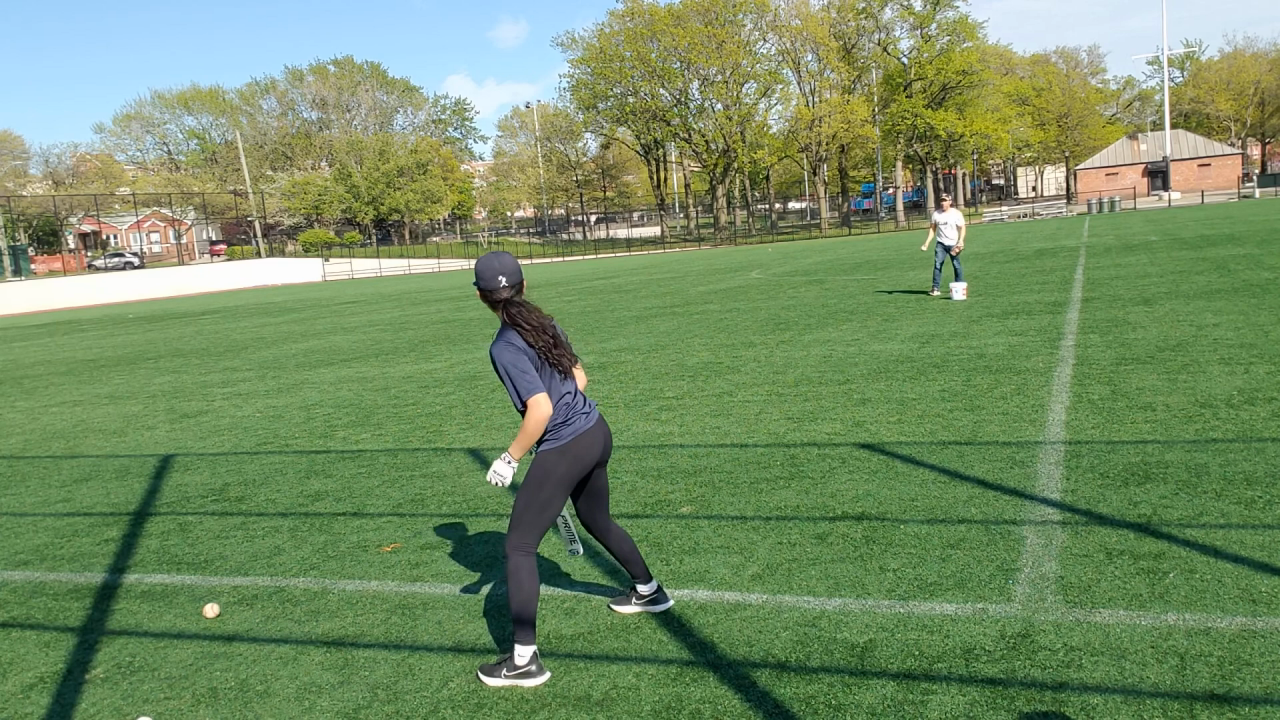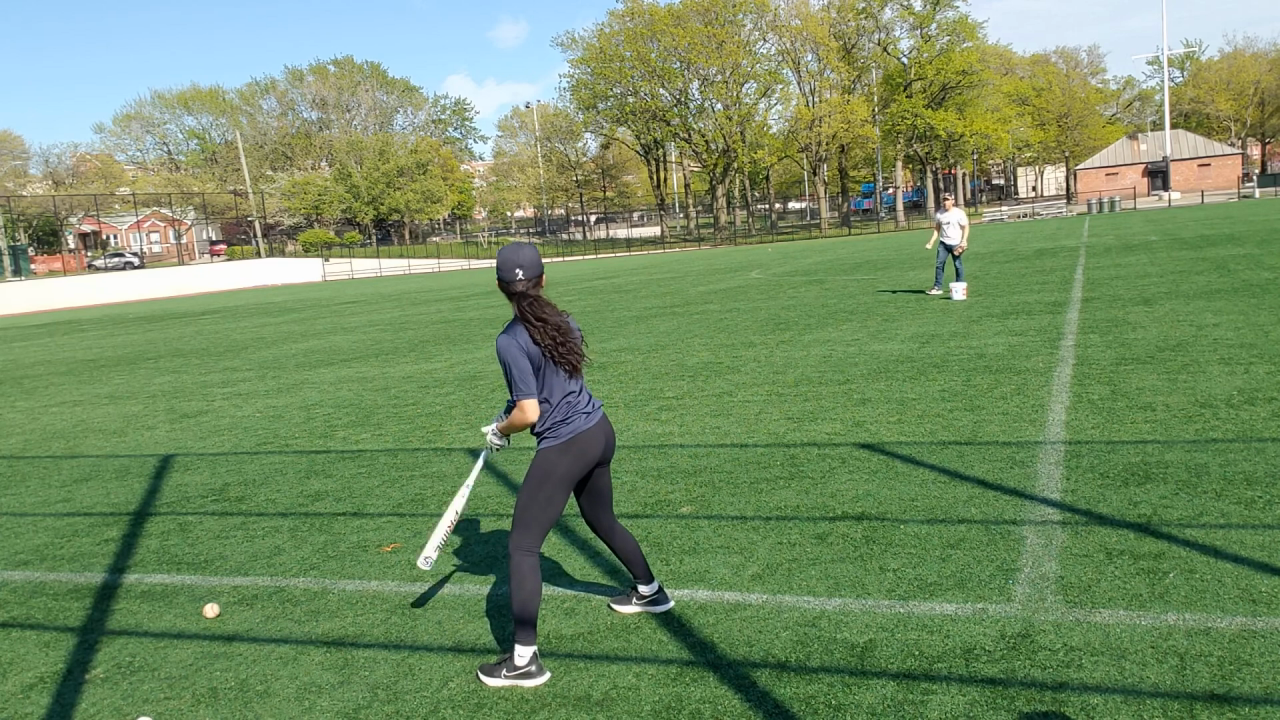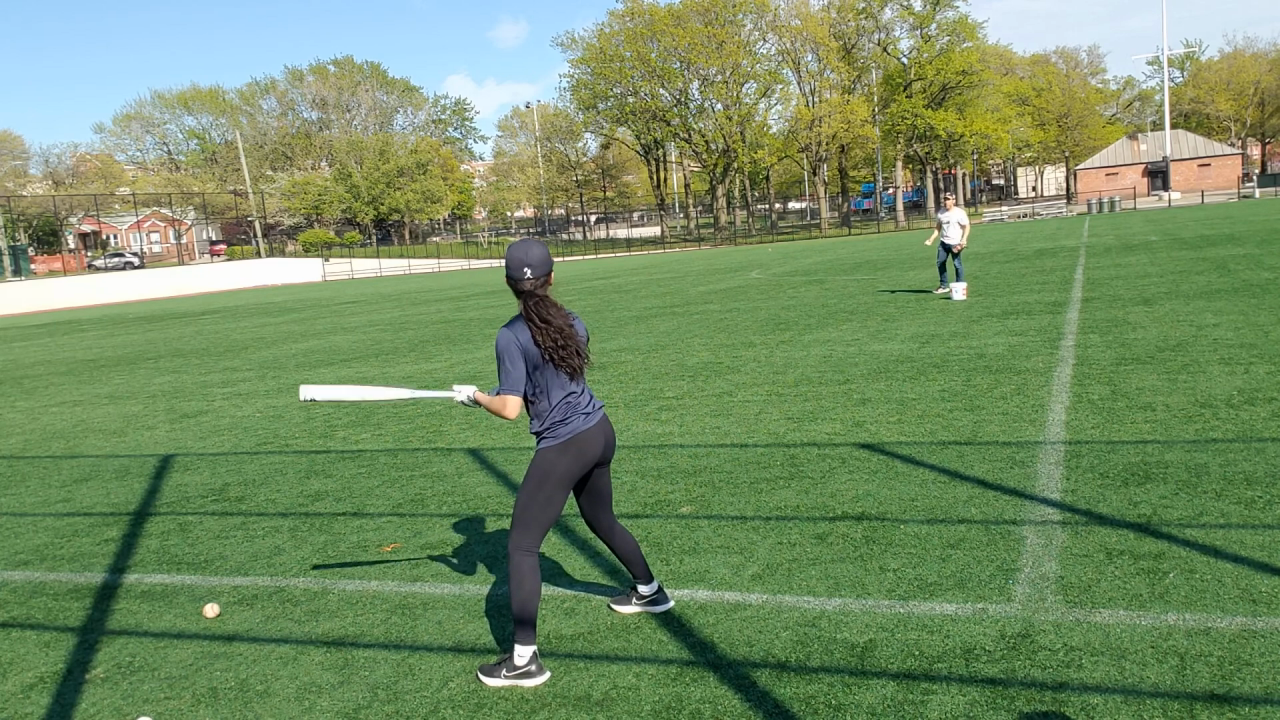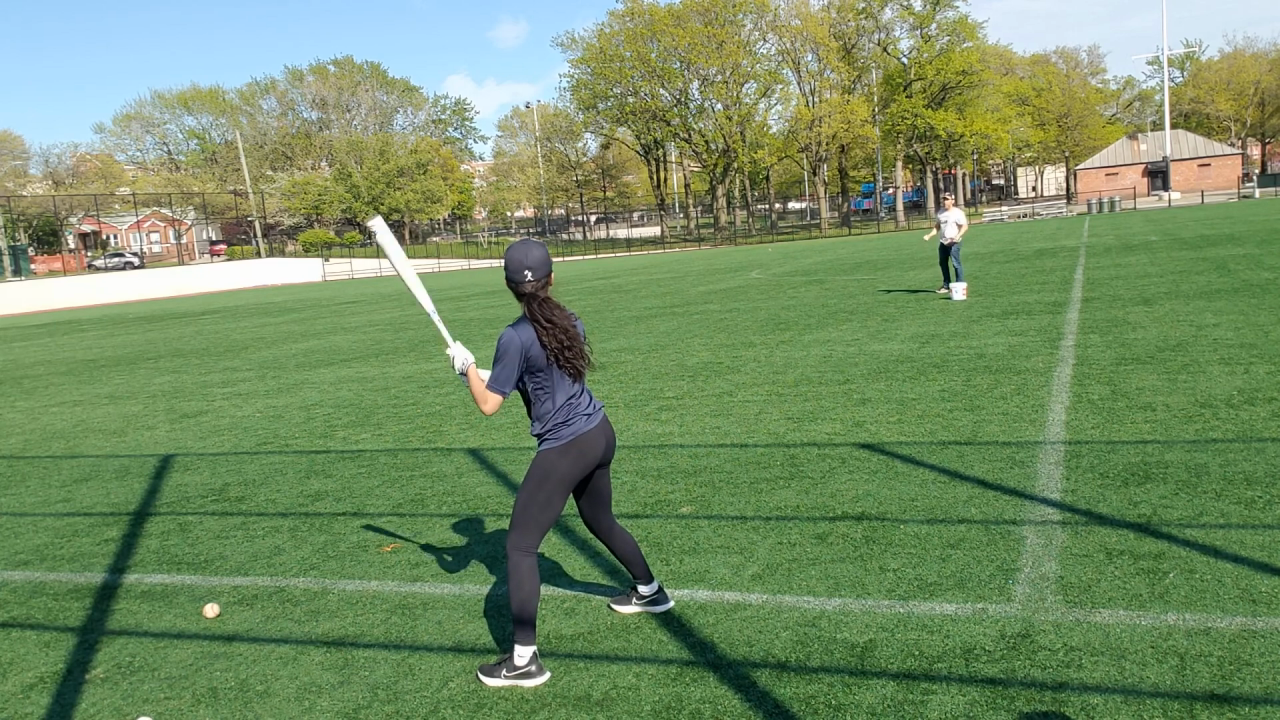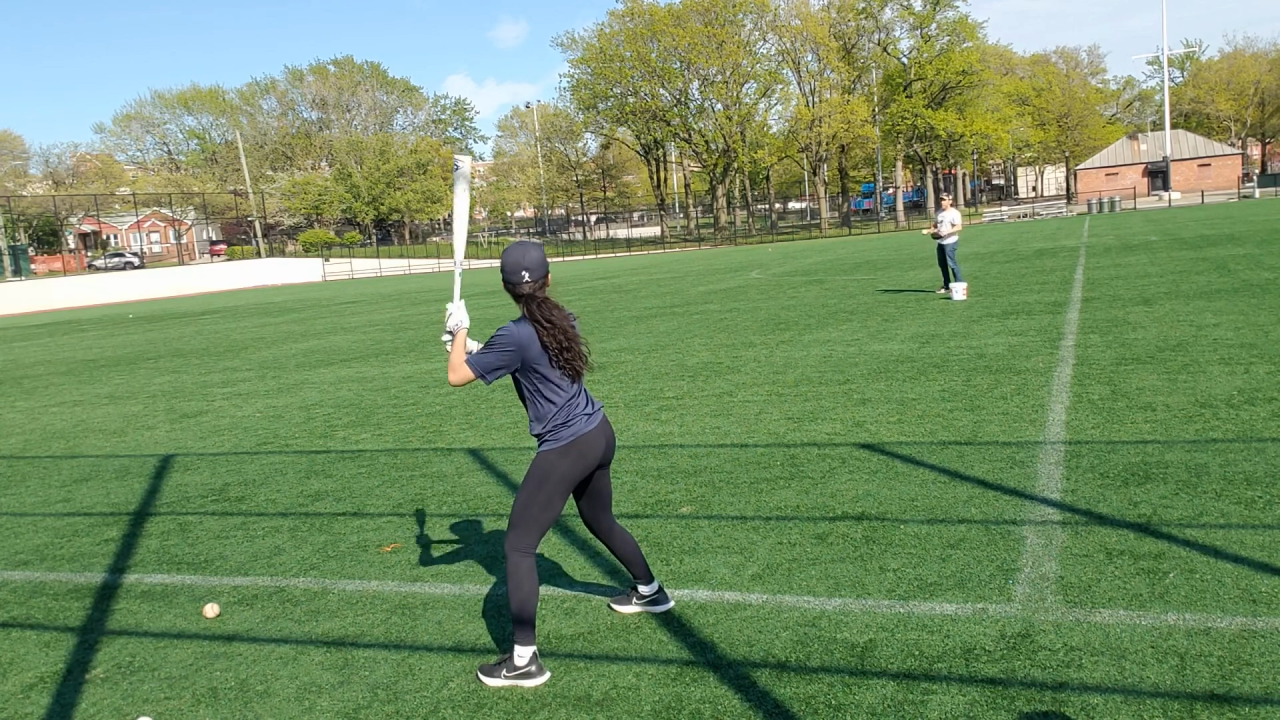
dt=0.2s
person 1, frame 1
left shoulder: (504, 347)
right shoulder: (542, 325)
left elbow: (540, 411)
left wrist: (511, 458)
left hip: (565, 450)
right hip: (596, 433)
left knee: (518, 546)
right knee: (597, 521)
left ankle: (524, 659)
right ankle: (649, 590)
person 1, frame 2
left shoulder: (510, 340)
right shoulder: (563, 322)
left elbow: (527, 414)
left wrist: (500, 427)
left hip: (564, 448)
right hip: (599, 432)
left knee: (522, 546)
right knee: (602, 520)
left ankle: (525, 659)
right ankle: (649, 591)
person 1, frame 3
left shoulder: (512, 336)
right shoulder: (572, 322)
left elbow: (509, 410)
left wrist: (475, 395)
right wrist: (507, 387)
left hip: (563, 447)
right hip: (599, 432)
left knee: (521, 545)
right knee: (601, 520)
left ankle: (524, 659)
right ankle: (649, 591)
person 1, frame 4
left shoulder: (516, 336)
right shoulder: (569, 322)
left elbow: (487, 404)
left wrist: (467, 365)
right wrist: (491, 371)
left hip: (564, 449)
right hip: (599, 433)
left knee: (519, 546)
right knee: (600, 521)
left ankle: (524, 659)
right ankle: (650, 591)
person 1, frame 5
left shoulder: (516, 335)
right shoulder: (561, 321)
left elbow: (457, 376)
left wrist: (457, 332)
right wrist: (472, 337)
left hip: (565, 450)
right hip: (598, 435)
left knee: (517, 546)
right knee: (601, 522)
left ankle: (525, 660)
right ankle: (650, 590)
